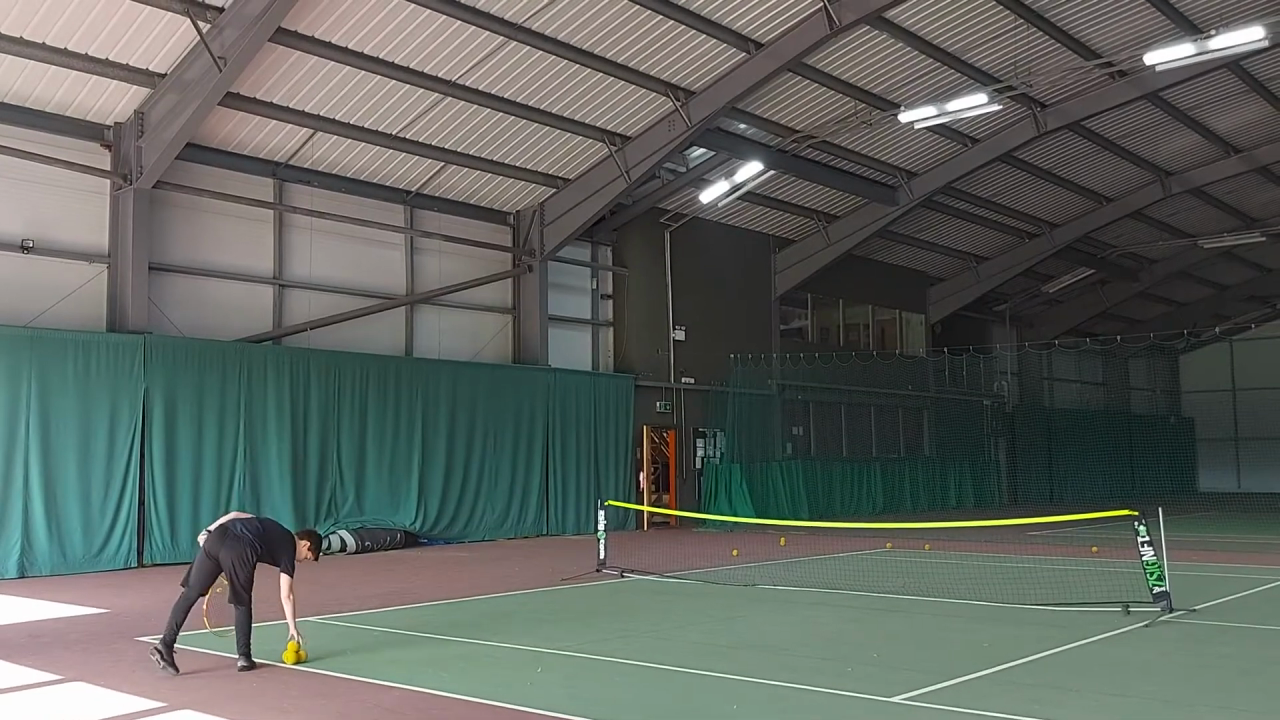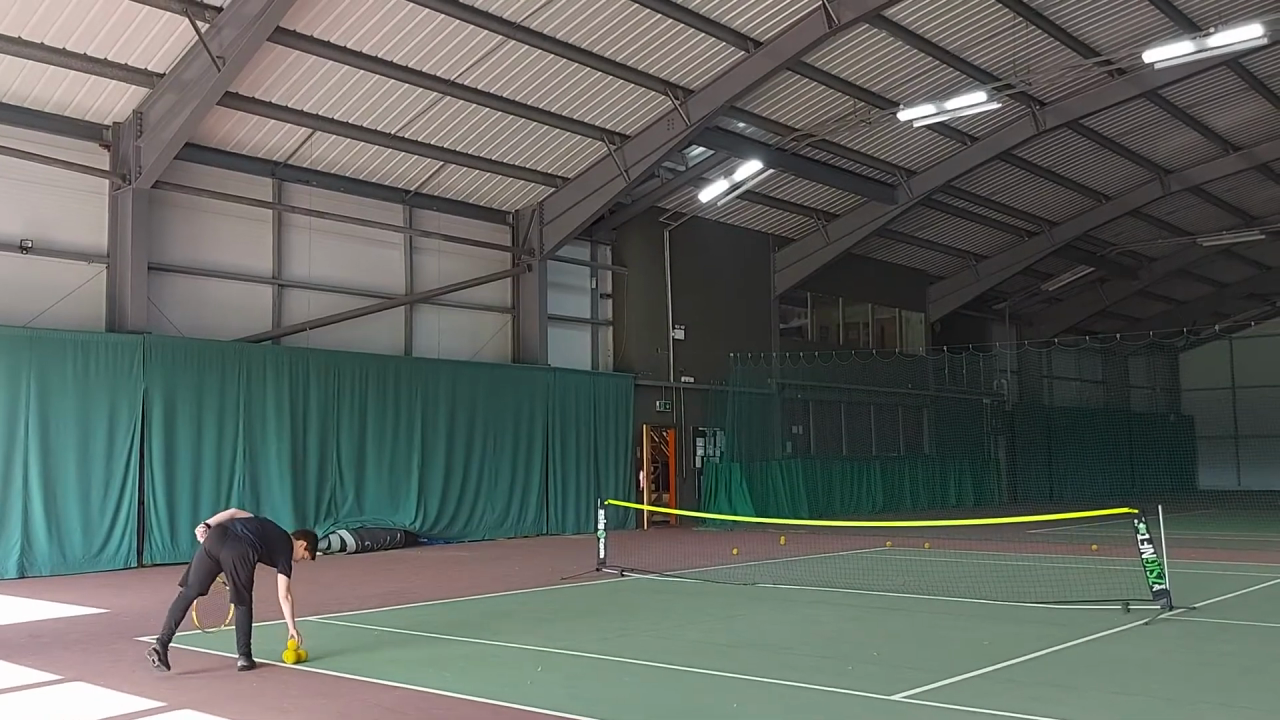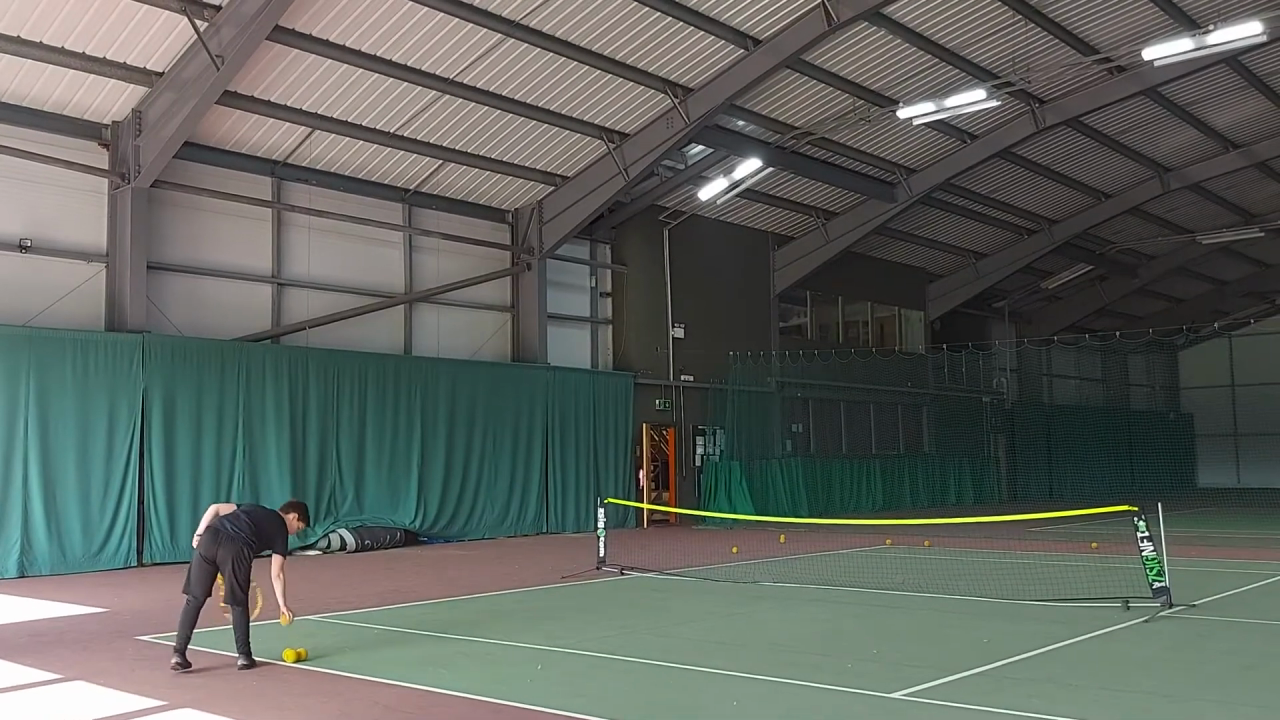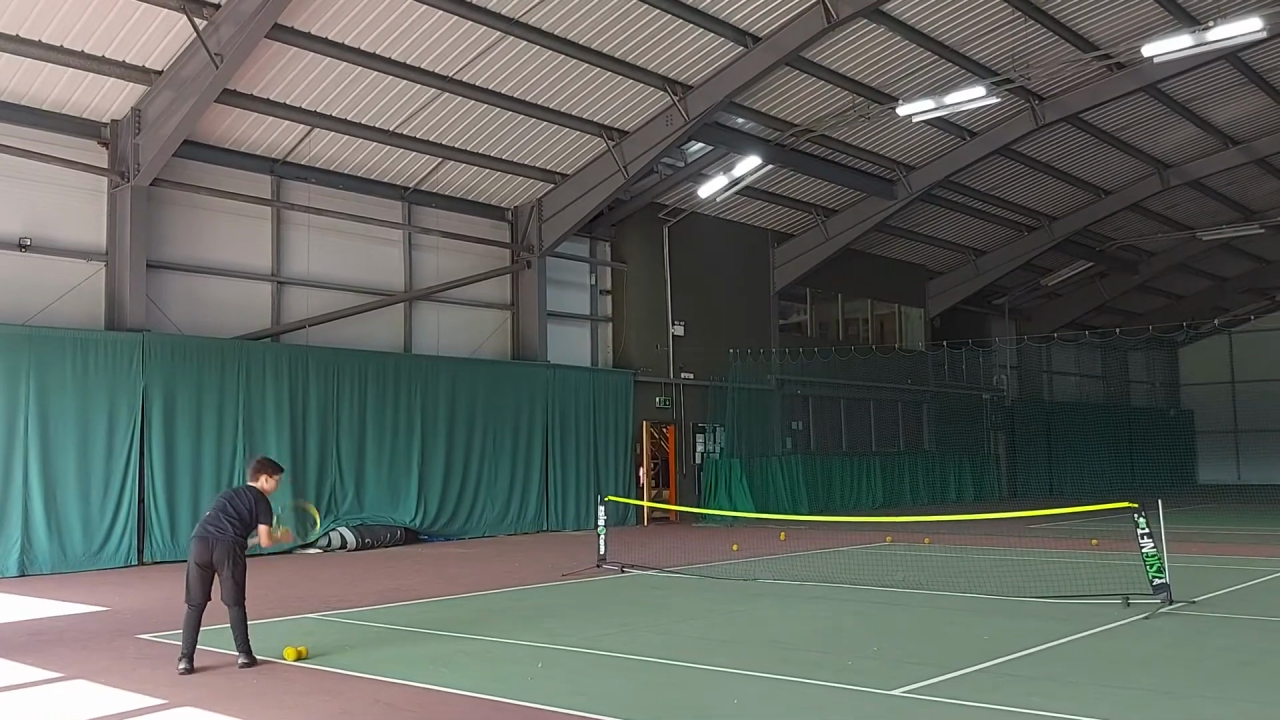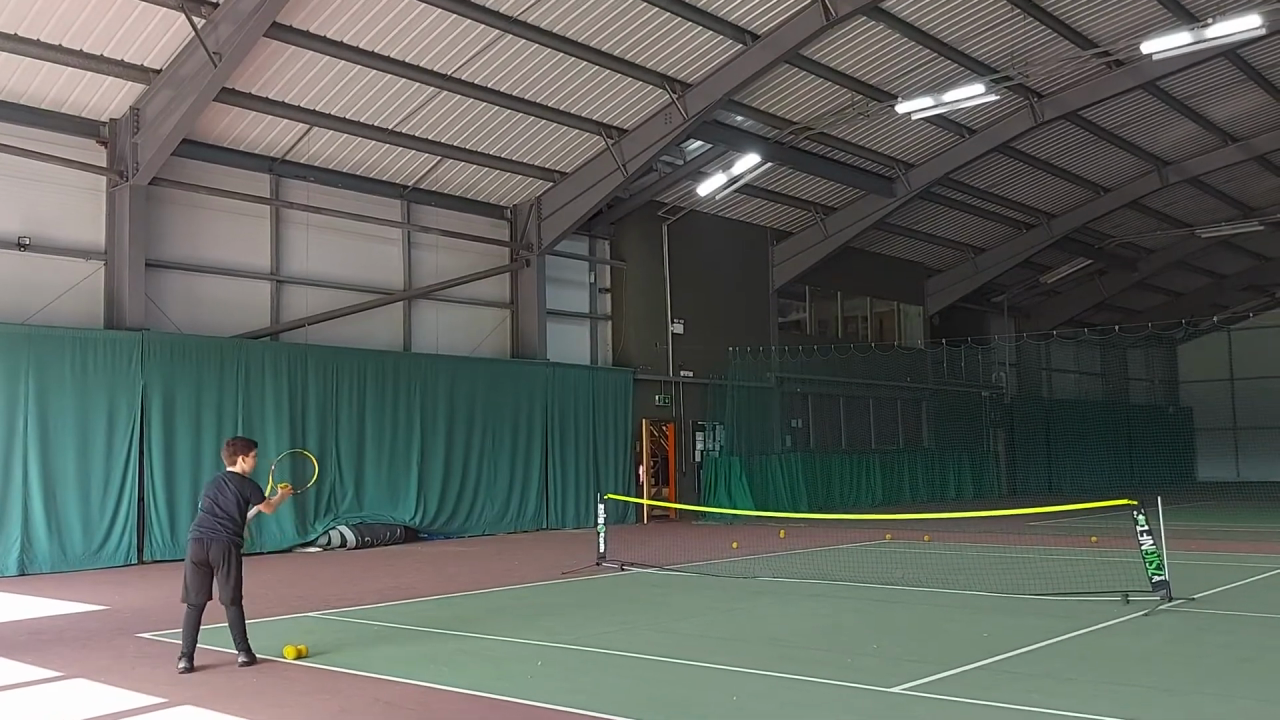
dt=0.3s
person 1, frame 1
left shoulder: (273, 528)
right shoulder: (288, 551)
left elbow: (235, 515)
right elbow: (286, 595)
right wrist: (293, 628)
left hip: (218, 537)
right hip: (240, 550)
left knee: (190, 593)
right knee: (242, 603)
left ankle: (165, 644)
right ankle: (244, 657)
person 1, frame 2
left shoulder: (266, 525)
right shoulder: (285, 552)
left elbow: (234, 512)
right elbow: (284, 596)
left wrist: (207, 524)
right wrist: (292, 628)
left hip: (217, 538)
right hip: (240, 551)
left knee: (188, 593)
right knee: (243, 604)
left ankle: (161, 644)
right ankle: (244, 657)
person 1, frame 3
left shoulder: (254, 508)
right shoulder: (280, 531)
left elbow: (215, 508)
right elbow: (276, 574)
left wrist: (200, 534)
right wrist: (283, 605)
left hip: (210, 539)
right hip: (236, 549)
left knee: (194, 599)
right knee: (239, 604)
left ankle: (178, 653)
right ankle: (244, 656)
person 1, frame 4
left shoulder: (229, 493)
right shoulder: (262, 501)
right elbow: (265, 541)
right wrist: (281, 537)
left hip: (200, 542)
right hip: (229, 548)
left knee: (195, 604)
right knee: (235, 603)
left ankle: (186, 659)
right ankle: (244, 654)
person 1, frame 5
left shoulder: (212, 482)
right shoulder: (248, 485)
right elbow: (267, 508)
right wrist: (281, 496)
left hip: (197, 541)
right hip: (225, 545)
left knee: (194, 603)
right knee: (232, 601)
left ankle: (185, 658)
right ankle: (243, 652)
